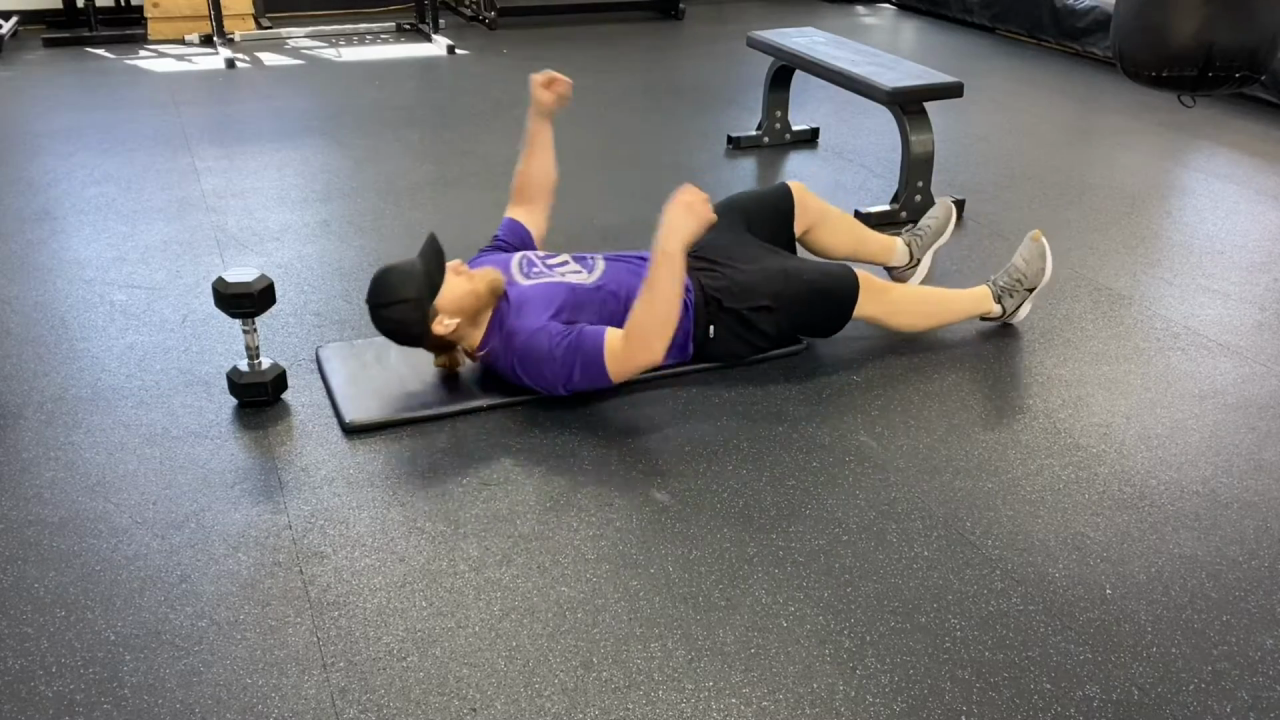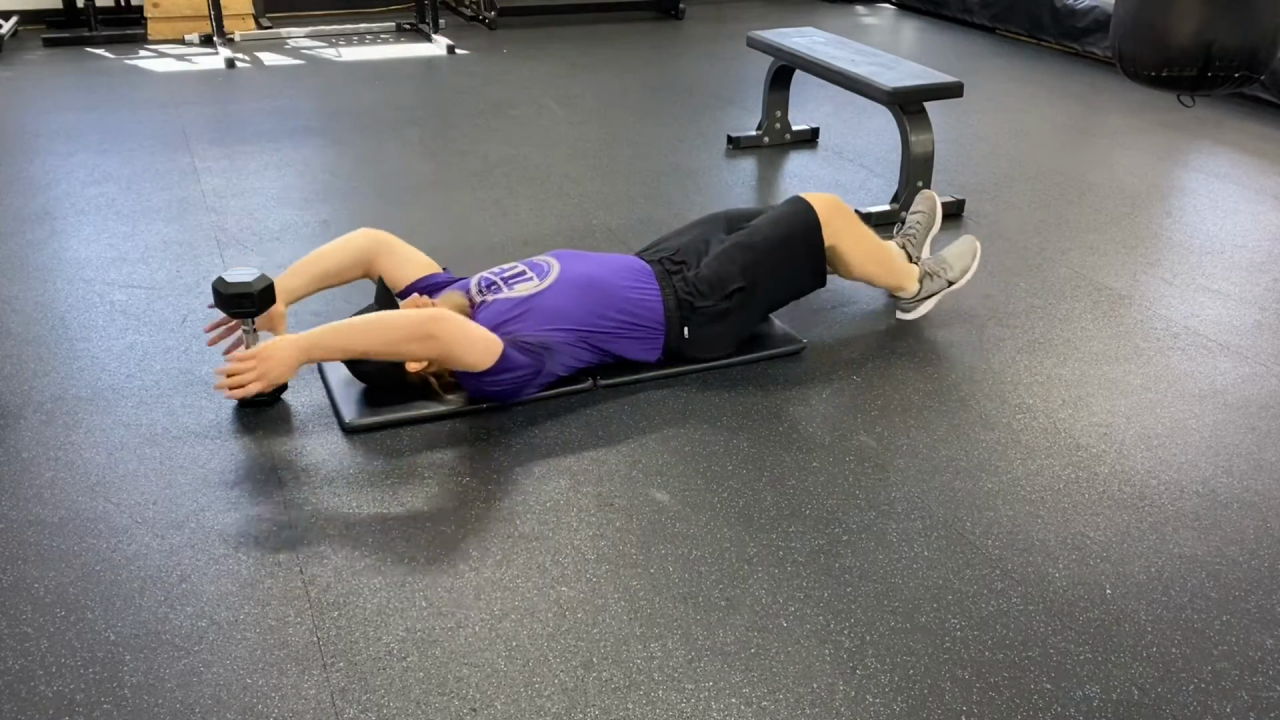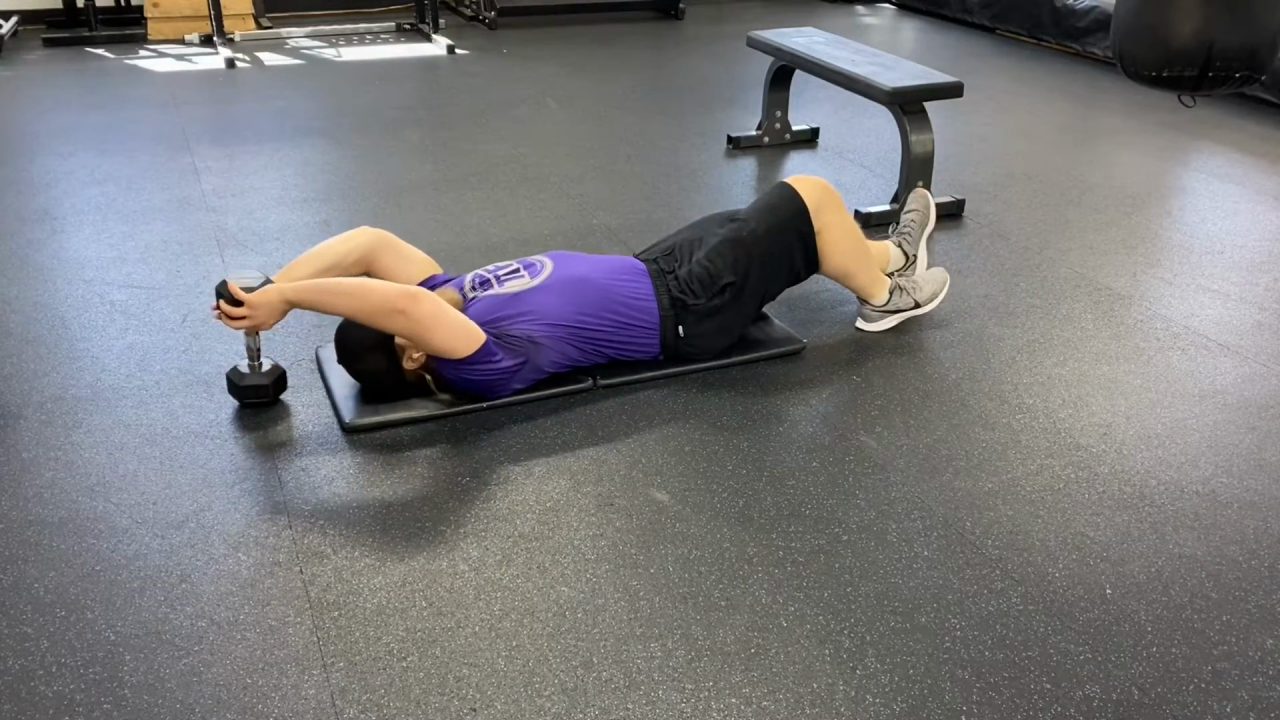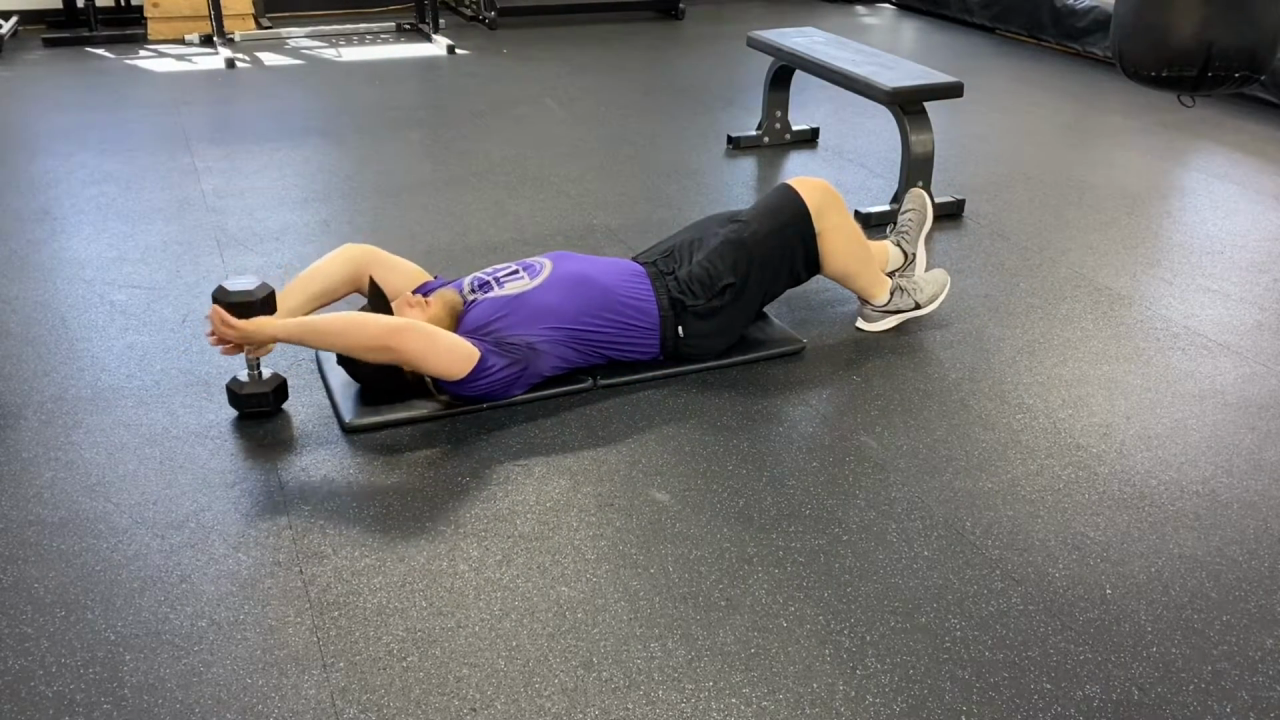
dt=1s
person 1, frame 1
left shoulder: (489, 272)
right shoulder: (530, 347)
left elbow: (532, 201)
right elbow: (644, 349)
left wrist: (541, 118)
right wrist: (672, 237)
left hip: (676, 272)
right hip: (708, 316)
left knee: (796, 200)
right knee: (863, 293)
left ankle: (902, 255)
right ankle: (993, 301)
person 1, frame 2
left shoulder: (451, 300)
right shoulder: (494, 372)
left elbow: (372, 244)
right elbow: (431, 332)
left wrist: (273, 294)
right wrist: (294, 349)
left hip: (653, 270)
right hip: (691, 315)
left knee: (776, 220)
right knee: (821, 211)
left ankle: (897, 253)
right ankle: (913, 286)
person 1, frame 3
left shoulder: (449, 301)
right shoulder: (478, 367)
left elbow: (372, 243)
right elbow: (404, 302)
left wrist: (274, 288)
right wrist: (283, 297)
left hip: (650, 272)
right hip: (684, 313)
left knee: (775, 218)
right knee: (810, 196)
left ankle: (887, 254)
right ankle: (883, 298)
person 1, frame 4
left shoulder: (450, 302)
right shoulder: (480, 366)
left elbow: (359, 256)
right elbow: (393, 339)
left wrist: (272, 309)
right wrist: (270, 328)
left hip: (650, 274)
right hip: (684, 314)
left knee: (775, 218)
right knee: (810, 198)
left ankle: (884, 255)
right ankle: (884, 298)
